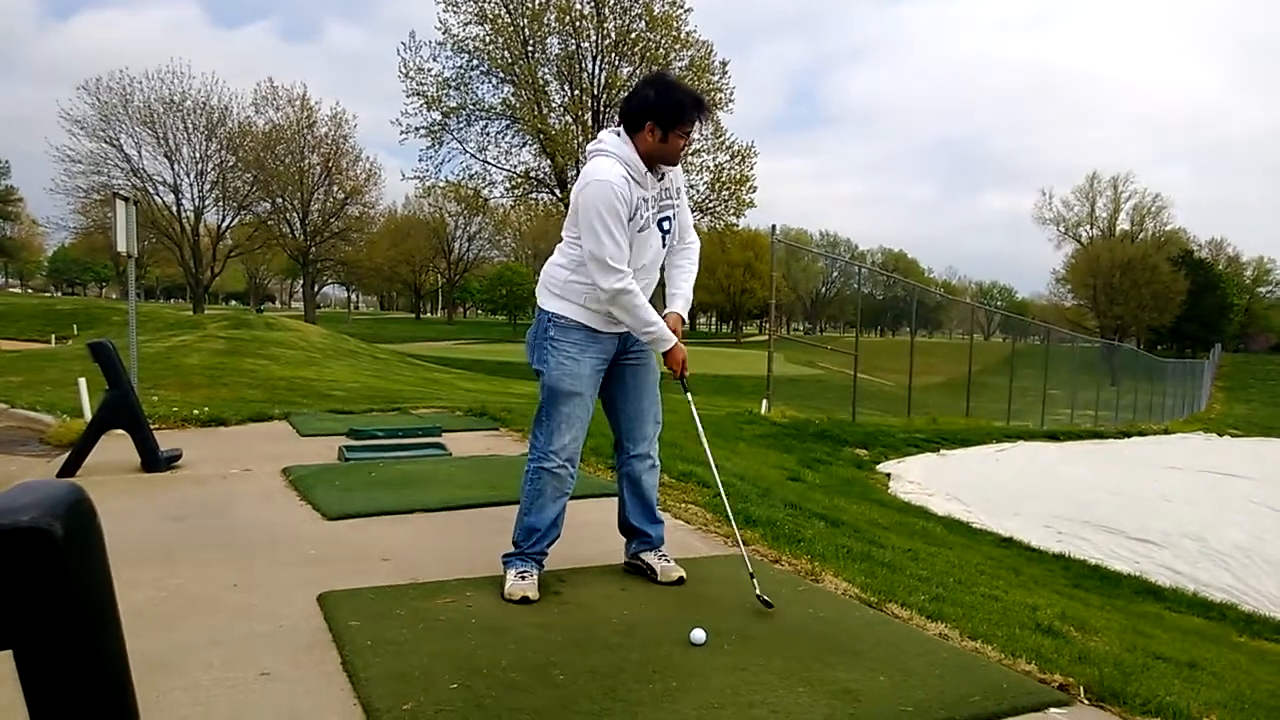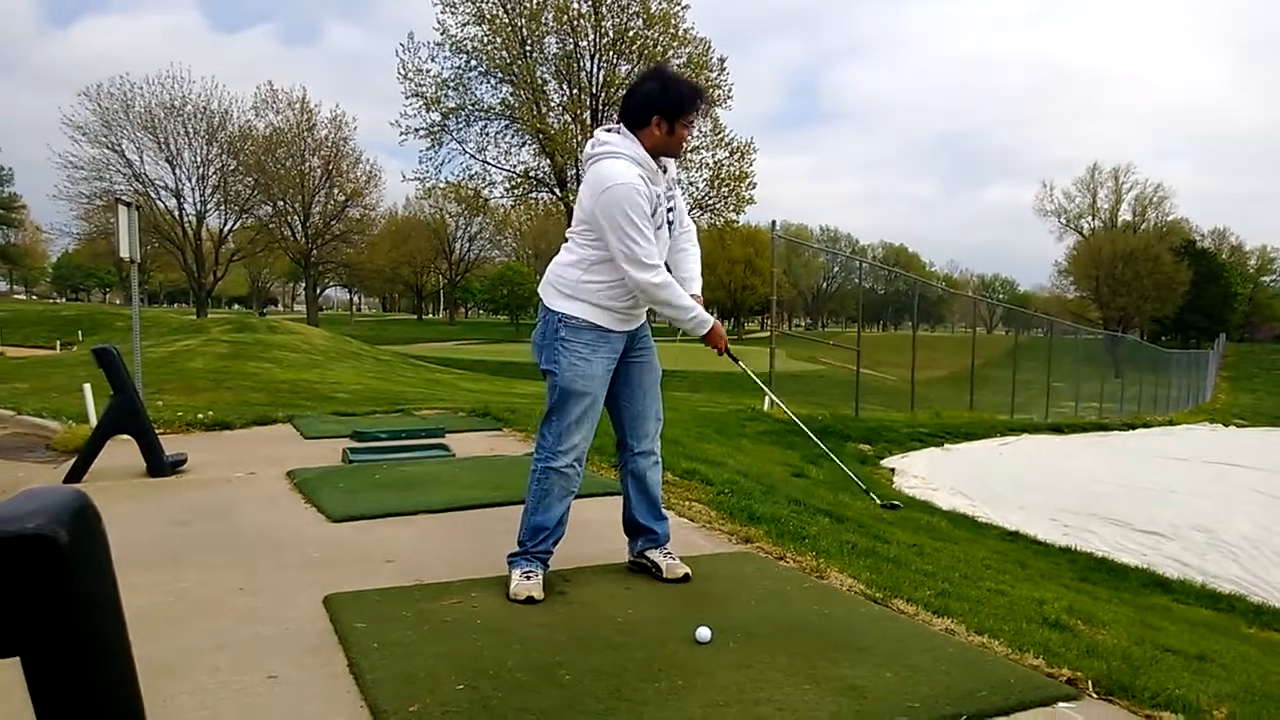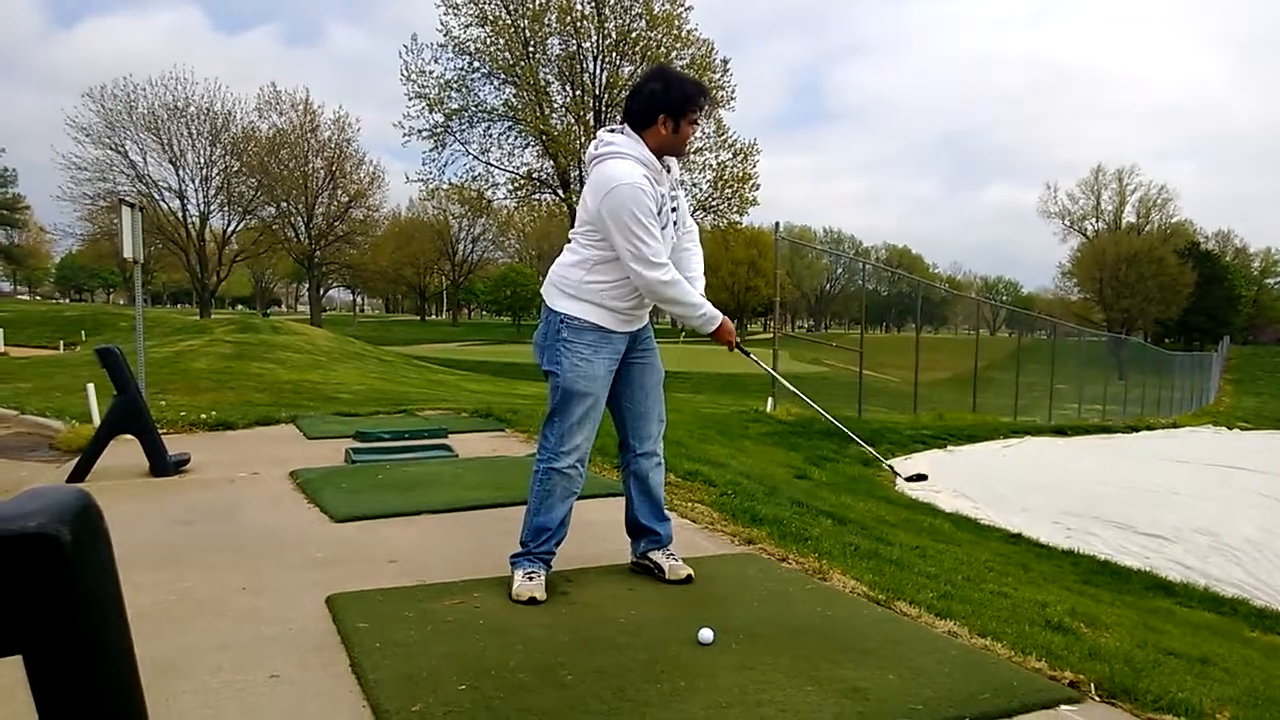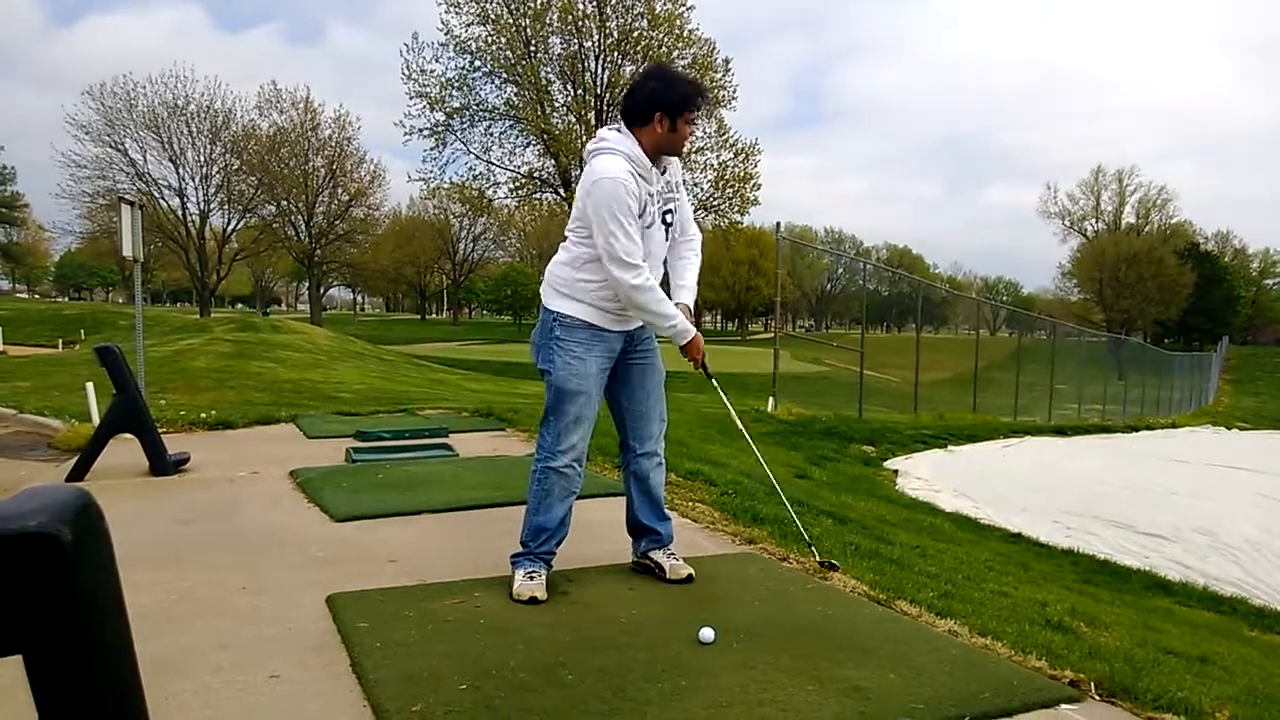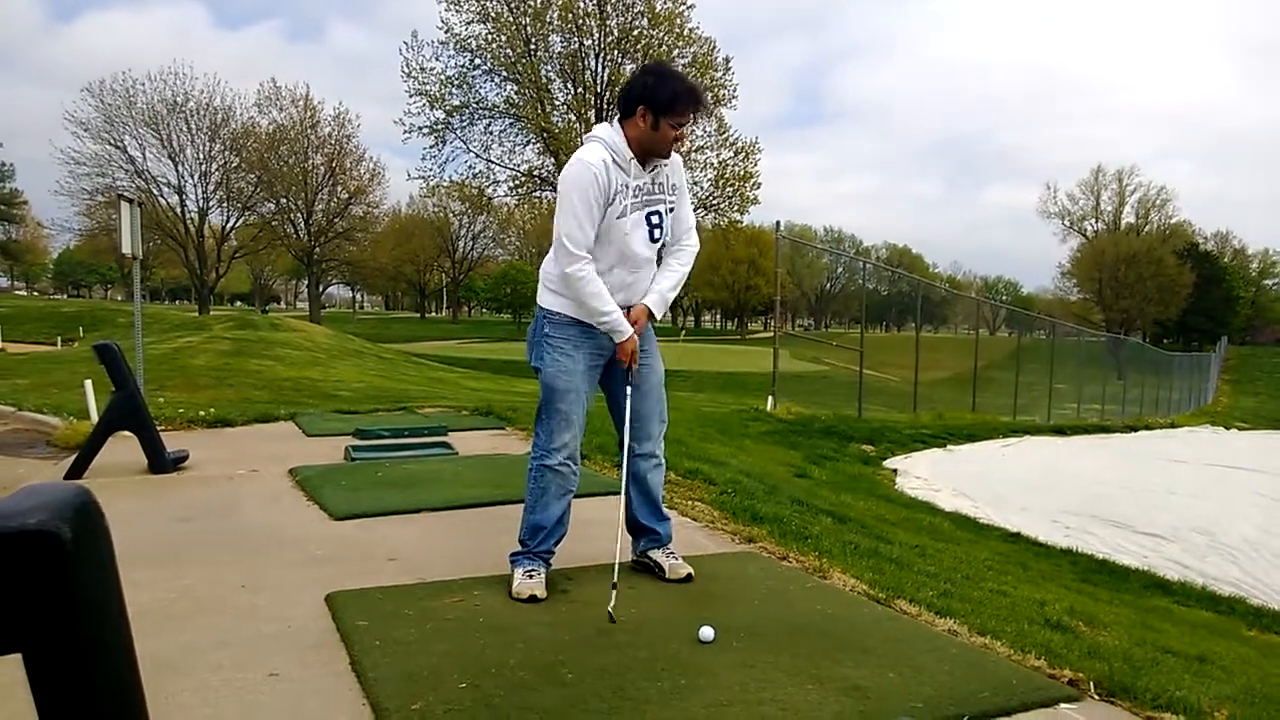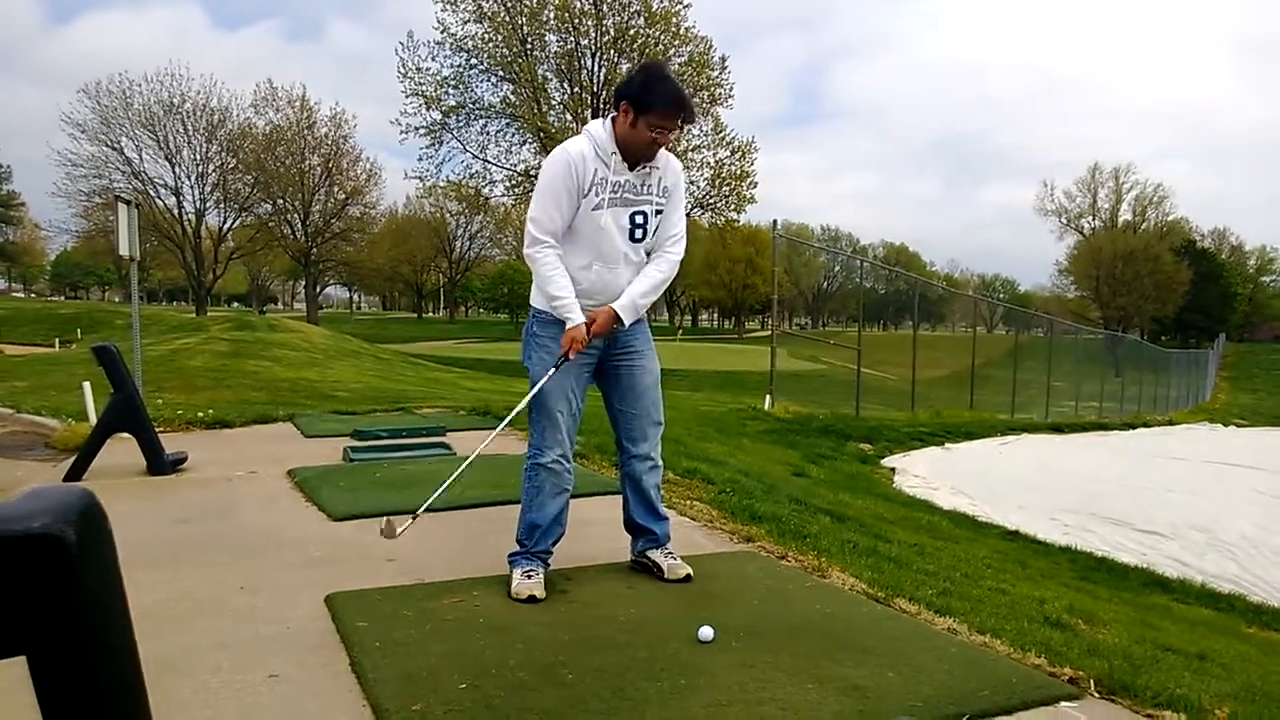
dt=0.2s
person 1, frame 1
left shoulder: (668, 172)
right shoulder: (605, 180)
left elbow: (684, 243)
right elbow: (611, 280)
left wrist: (677, 311)
right wrist: (663, 341)
left hip: (633, 325)
right hip: (573, 324)
left knee: (641, 444)
right knee: (558, 450)
left ankle: (644, 545)
right ankle: (525, 559)
person 1, frame 2
left shoulder: (661, 165)
right shoulder: (619, 181)
left elbow: (681, 230)
right elbow: (645, 276)
left wrist: (695, 293)
right wrist: (701, 324)
left hip: (630, 322)
right hip: (579, 322)
left knee: (643, 441)
right knee: (565, 449)
left ankle: (648, 543)
right ankle: (530, 559)
person 1, frame 3
left shoulder: (663, 165)
right shoulder: (624, 181)
left elbow: (684, 232)
right elbow: (654, 274)
left wrist: (699, 292)
right wrist: (710, 320)
left hip: (632, 323)
right hip: (582, 323)
left knee: (646, 442)
right knee: (566, 450)
left ankle: (651, 544)
right ankle: (533, 559)
person 1, frame 4
left shoulder: (667, 167)
right shoulder: (612, 177)
left elbow: (685, 236)
right elbow: (627, 275)
left wrist: (683, 302)
right wrist: (683, 332)
left hip: (633, 325)
right hip: (577, 323)
left knee: (647, 442)
right knee: (565, 450)
left ankle: (652, 543)
right ankle: (533, 559)
person 1, frame 5
left shoulder: (671, 168)
right shoulder: (590, 166)
left elbow: (683, 243)
right elbow: (573, 262)
left wrist: (649, 307)
right wrist: (617, 330)
left hip: (635, 323)
right hip: (570, 323)
left knee: (647, 440)
right knee: (559, 448)
left ankle: (651, 543)
right ankle: (532, 558)
person 1, frame 6
left shoulder: (669, 171)
right shoulder: (572, 158)
left elbow: (668, 253)
right elbow: (539, 245)
left wrist: (616, 310)
right wrist: (572, 318)
left hip: (625, 323)
right hip: (560, 322)
left knee: (643, 441)
right knee: (552, 447)
left ankle: (650, 543)
right ankle: (530, 558)
